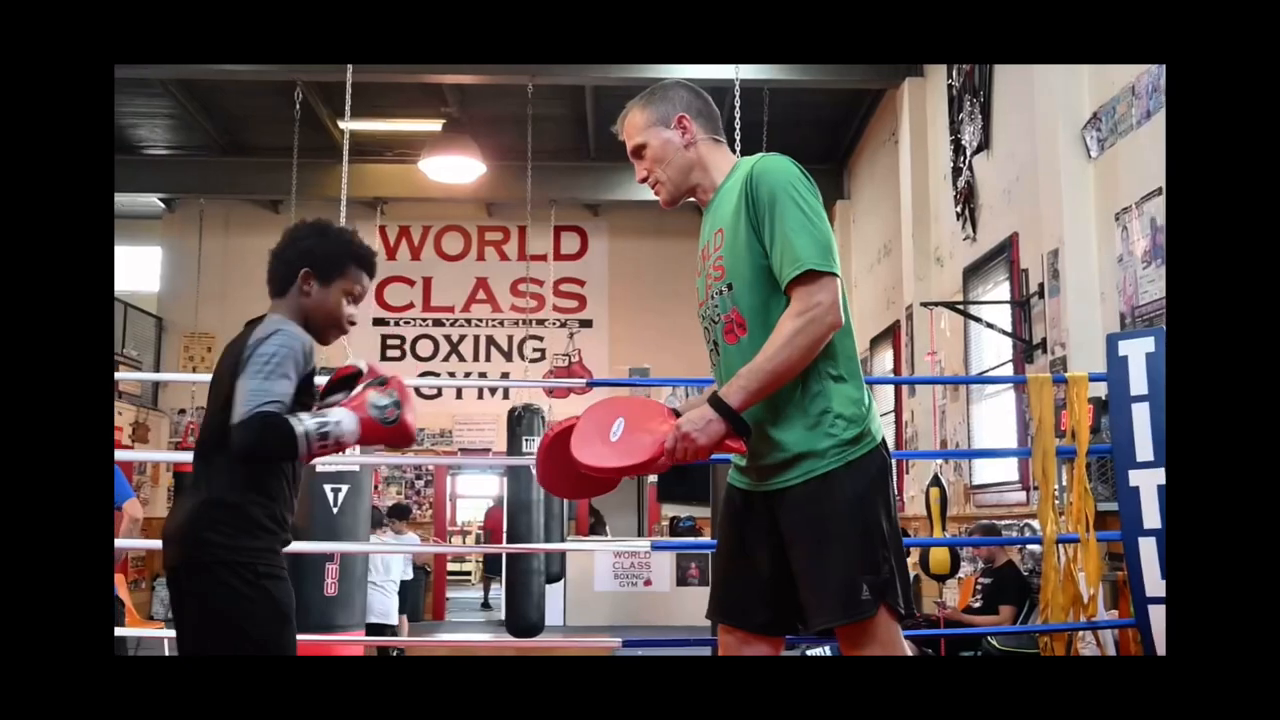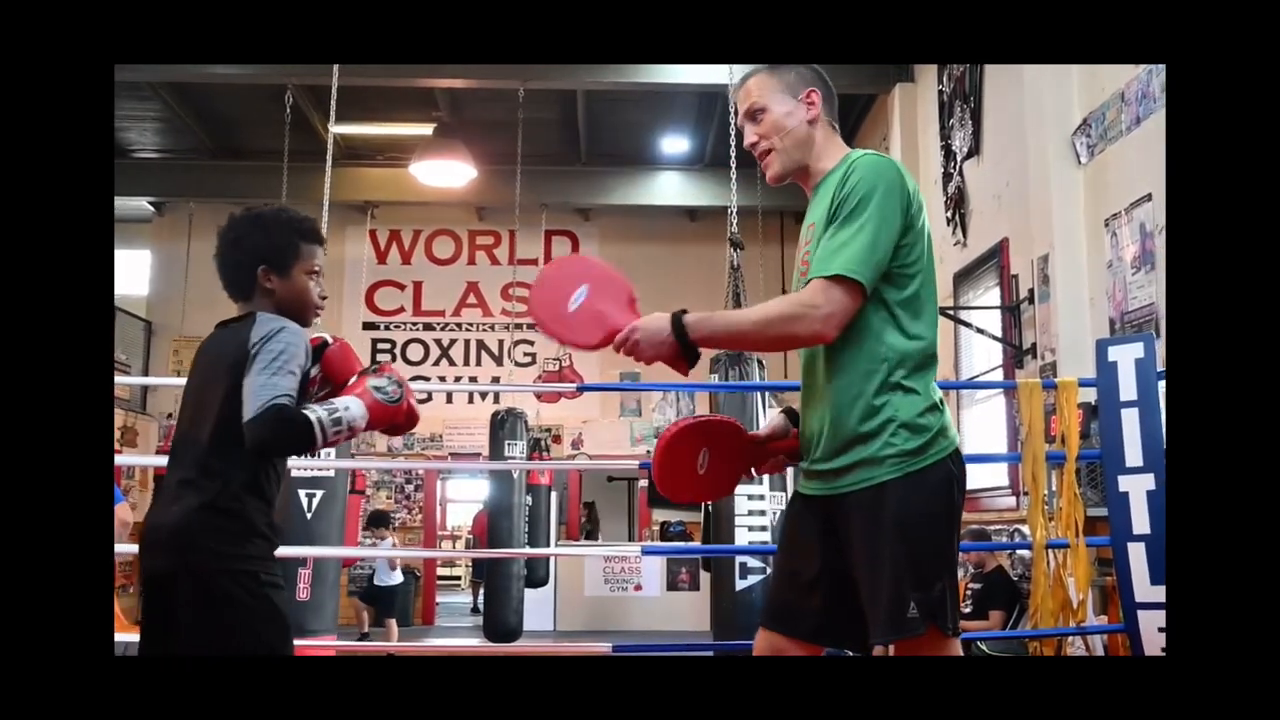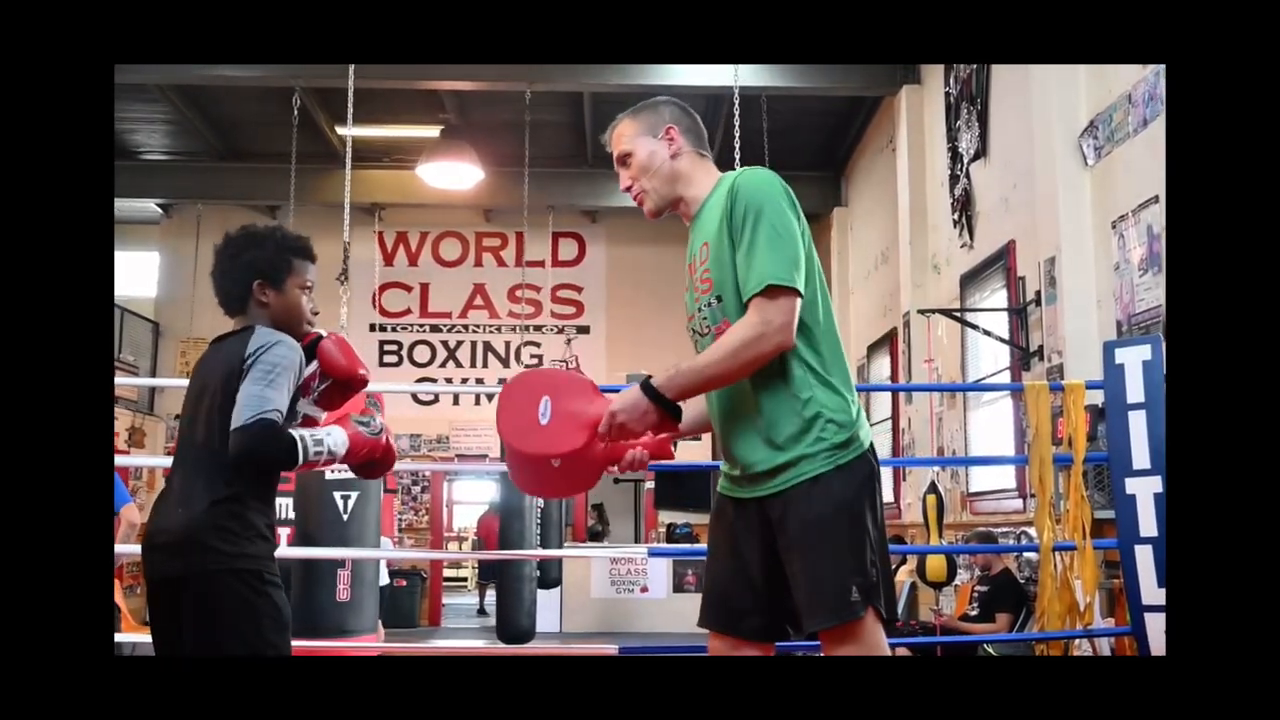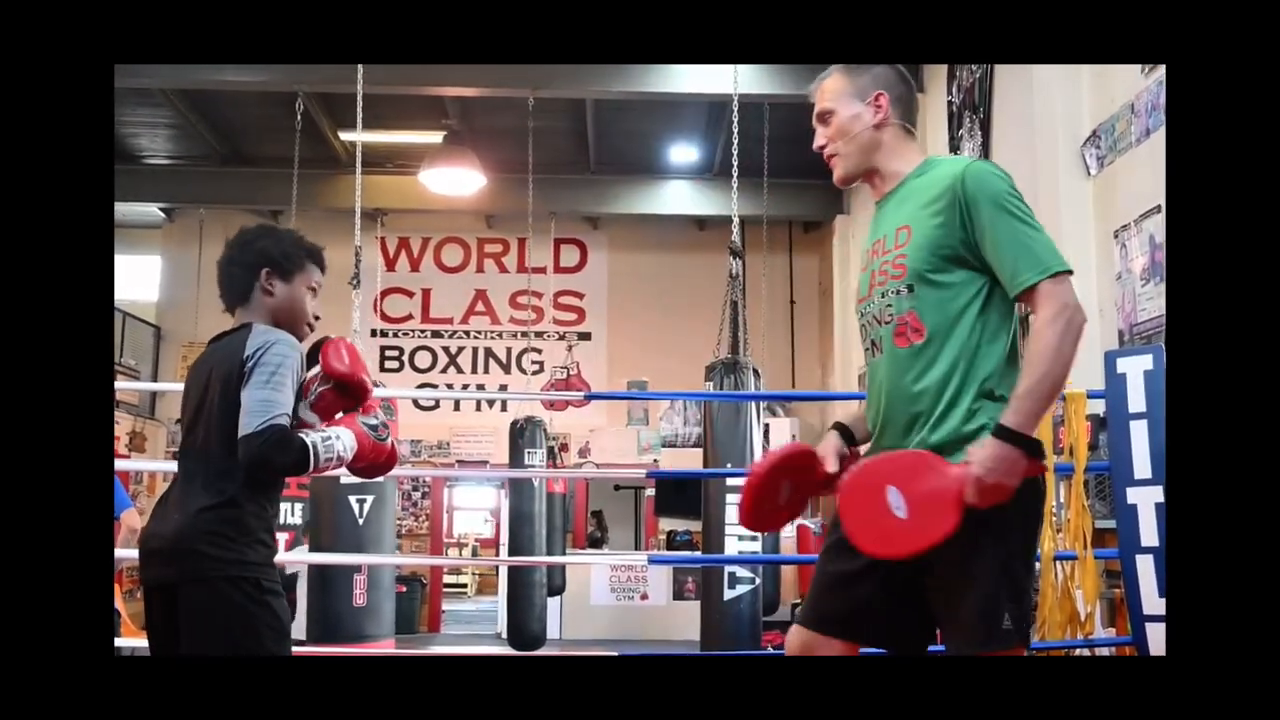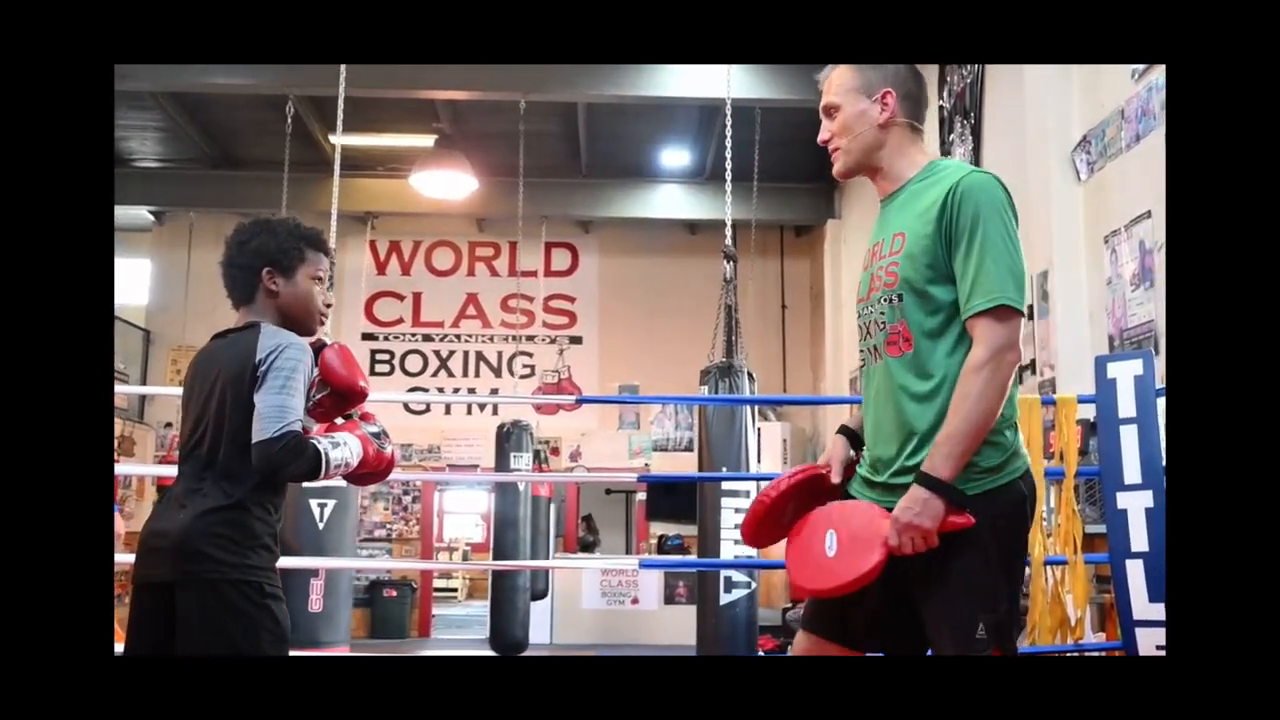
dt=1s
person 1, frame 1
left shoulder: (767, 176)
right shoulder: (715, 224)
left elbow: (821, 309)
left wrist: (721, 410)
right wrist: (676, 424)
left hip: (829, 458)
right hip: (756, 472)
left knee: (869, 635)
right knee: (742, 639)
person 1, frame 2
left shoulder: (869, 175)
right shoulder: (823, 203)
left elbow: (820, 317)
left wrist: (680, 331)
right wrist: (793, 420)
left hip: (897, 466)
right hip: (827, 476)
left knee: (923, 645)
right knee: (778, 644)
person 1, frame 3
left shoulder: (751, 190)
right shoulder: (701, 237)
left elbow: (772, 329)
left wrist: (655, 394)
right wrist: (658, 425)
left hip: (818, 463)
right hip: (745, 480)
left knee: (850, 637)
right knee: (732, 643)
person 1, frame 4
left shoulder: (967, 182)
right shoulder: (881, 223)
left elbow: (1060, 310)
left wrist: (1010, 436)
right wrist: (845, 434)
left hip: (978, 486)
left knee: (992, 649)
right knee: (811, 645)
person 1, frame 5
left shoulder: (966, 192)
right shoulder: (888, 220)
left elbow: (997, 348)
left wrist: (934, 482)
right wrist: (852, 434)
left hip: (967, 493)
right hip: (876, 492)
right knee: (816, 647)
person 2, frame 1
left shoulder: (255, 339)
right shoulder: (284, 338)
right elbow: (256, 432)
left wrist: (342, 403)
right wrist: (357, 420)
left hip: (208, 537)
right hip: (235, 541)
person 2, frame 2
left shoulder: (217, 343)
right shoulder: (280, 334)
right elbow: (269, 429)
left wrist: (307, 391)
right wrist: (362, 407)
left hip: (169, 536)
right hip: (225, 544)
person 2, frame 3
left shoulder: (214, 357)
right shoulder: (275, 347)
right elbow: (255, 443)
left wrist: (314, 404)
right wrist: (344, 437)
left hip: (169, 542)
right hip: (226, 549)
person 2, frame 4
left shoulder: (211, 357)
right shoulder: (275, 344)
right elbow: (266, 448)
left wrist: (316, 408)
right wrist: (349, 438)
left hip: (167, 545)
right hip: (225, 554)
person 2, frame 5
left shoulder: (209, 355)
right shoulder: (284, 347)
right elbow: (275, 454)
left wrist: (308, 412)
right wrist: (352, 445)
left hip: (164, 544)
right hip: (227, 554)
